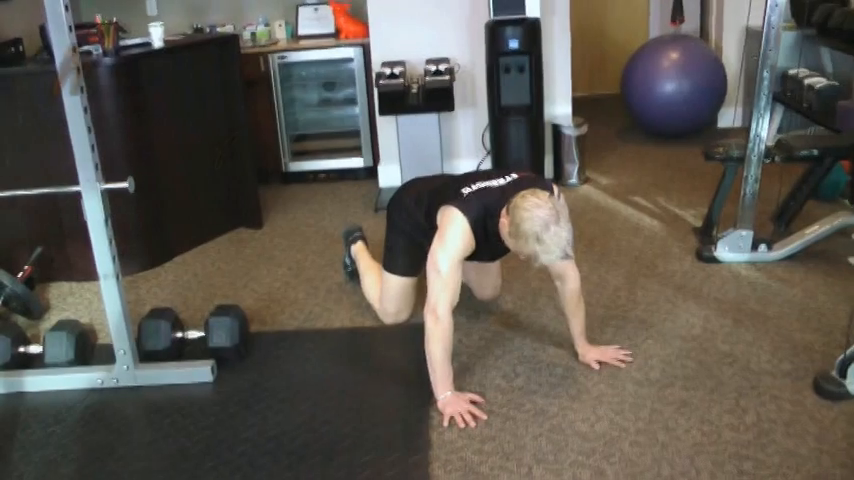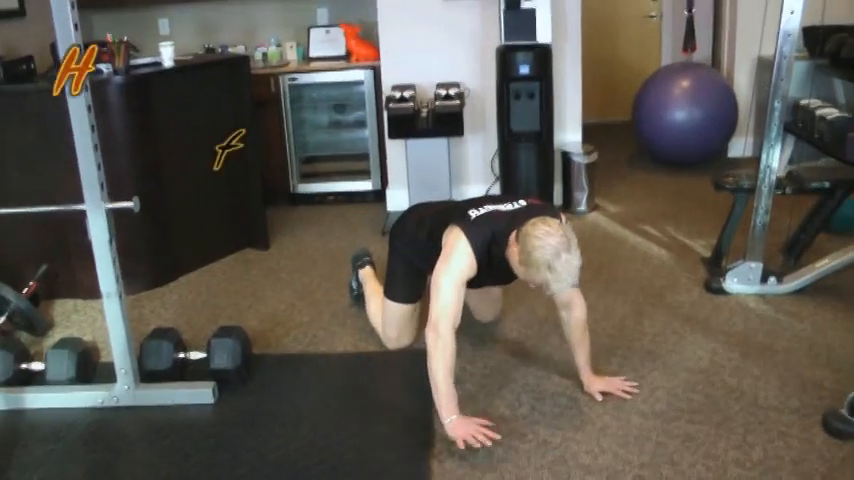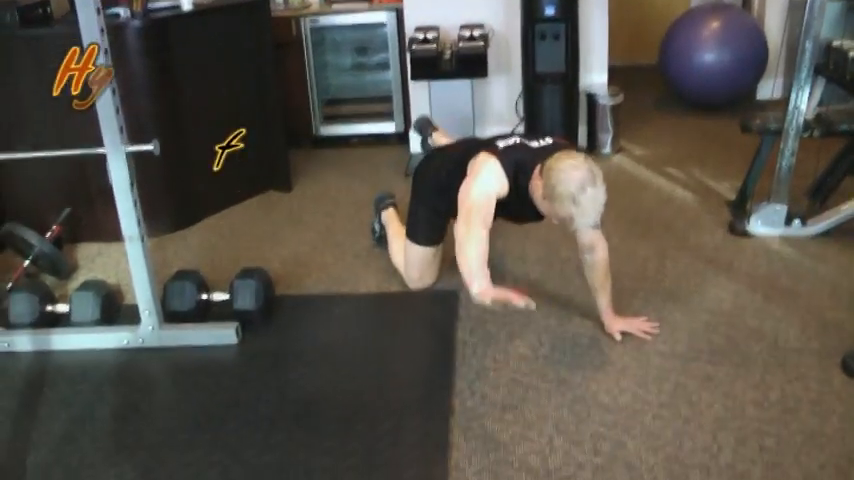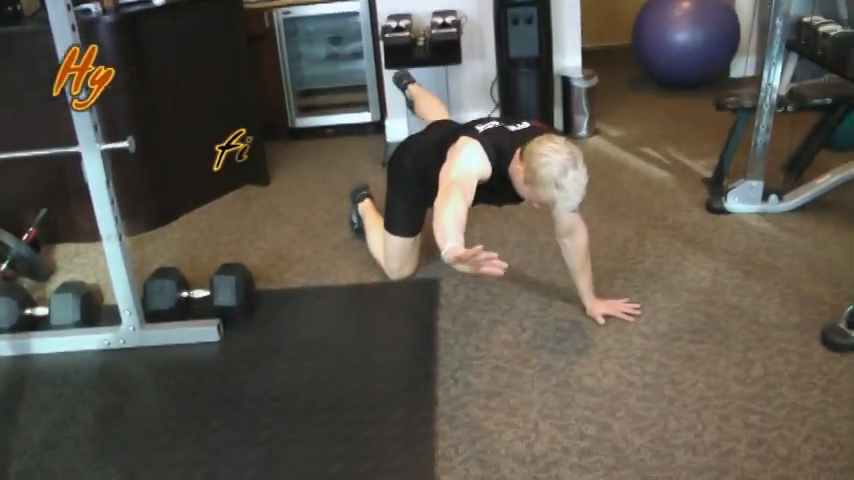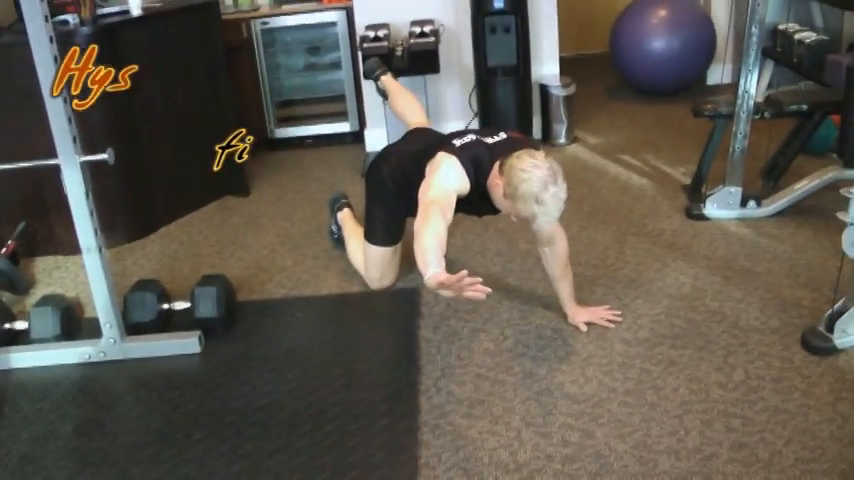
dt=0.3s
person 1, frame 1
left shoulder: (549, 200)
right shoulder: (459, 225)
left elbow: (566, 275)
right elbow: (438, 311)
left wrist: (583, 345)
right wrist: (445, 394)
left hip: (463, 204)
right hip: (412, 212)
left knee: (488, 294)
right knee: (394, 314)
right ankle: (357, 245)
person 1, frame 2
left shoulder: (555, 231)
right shoulder: (464, 249)
left elbow: (571, 304)
right elbow: (439, 333)
left wrist: (587, 376)
right wrist: (451, 417)
right hip: (415, 236)
left knee: (488, 316)
right knee: (396, 339)
right ankle: (365, 270)
person 1, frame 3
left shoulder: (574, 175)
right shoulder: (492, 174)
left elbow: (592, 247)
right elbow: (471, 225)
left wrist: (609, 316)
right wrist: (480, 287)
left hip: (463, 165)
right hip: (436, 183)
right knee: (419, 279)
left ankle: (433, 137)
right ankle: (387, 213)
person 1, frame 4
left shoulder: (554, 157)
right shoulder: (472, 157)
left elbow: (571, 231)
right elbow: (451, 198)
left wrist: (590, 300)
right wrist: (452, 248)
right hip: (413, 167)
right knee: (398, 271)
left ankle: (410, 86)
right ankle: (364, 204)
person 1, frame 5
left shoulder: (532, 164)
right shoulder: (451, 172)
left elbow: (551, 239)
right elbow: (431, 219)
left wrist: (572, 307)
right wrist: (434, 275)
left hip: (424, 147)
right hip: (391, 178)
left knee: (420, 129)
right knee: (379, 280)
left ankle: (383, 77)
right ankle: (343, 213)
